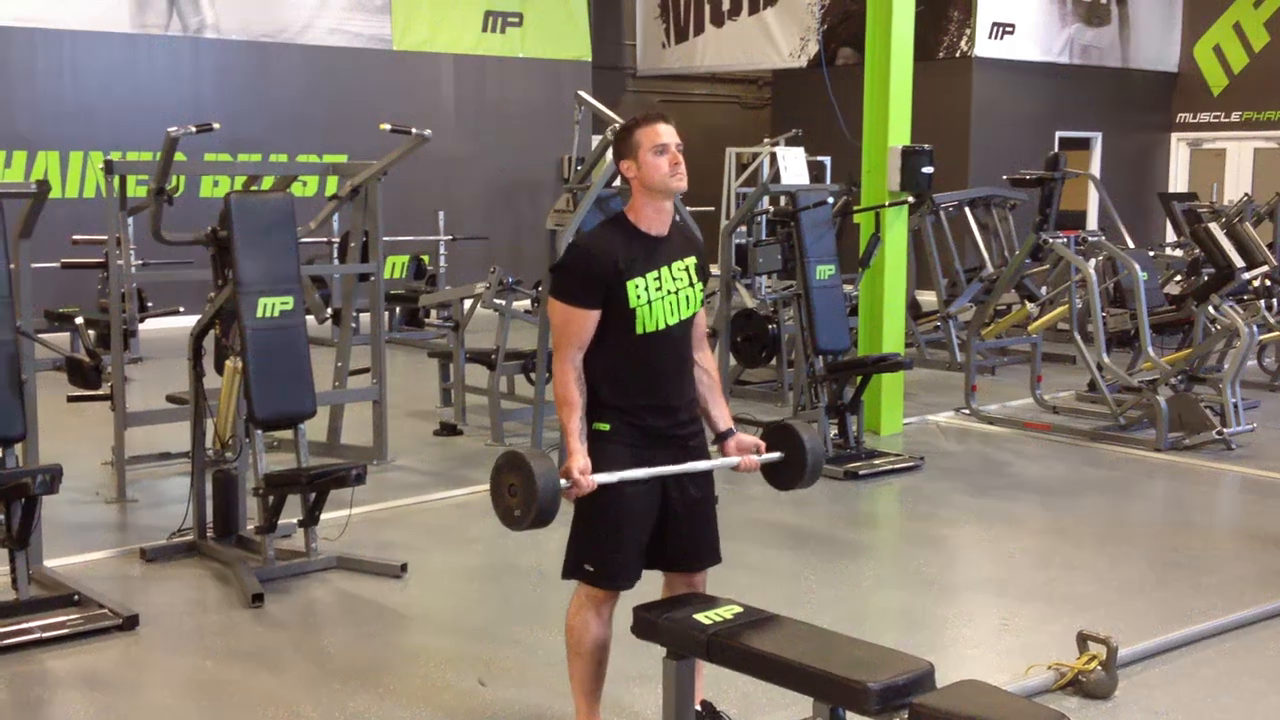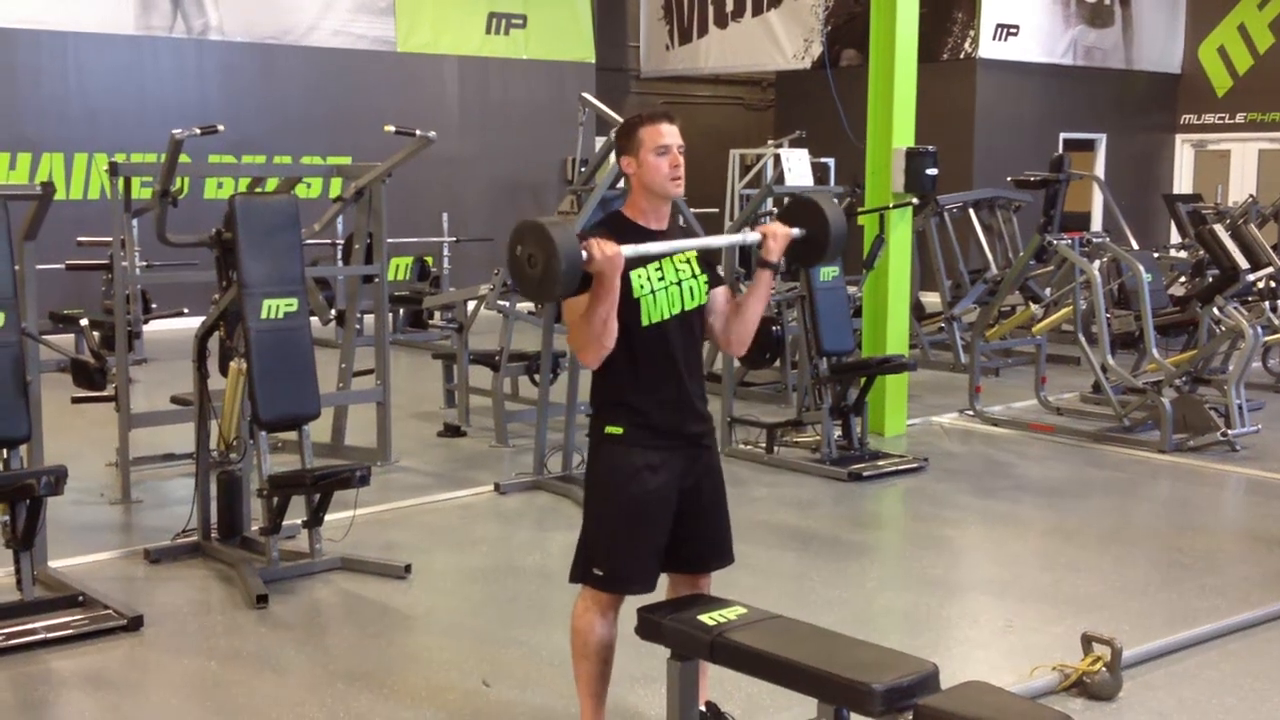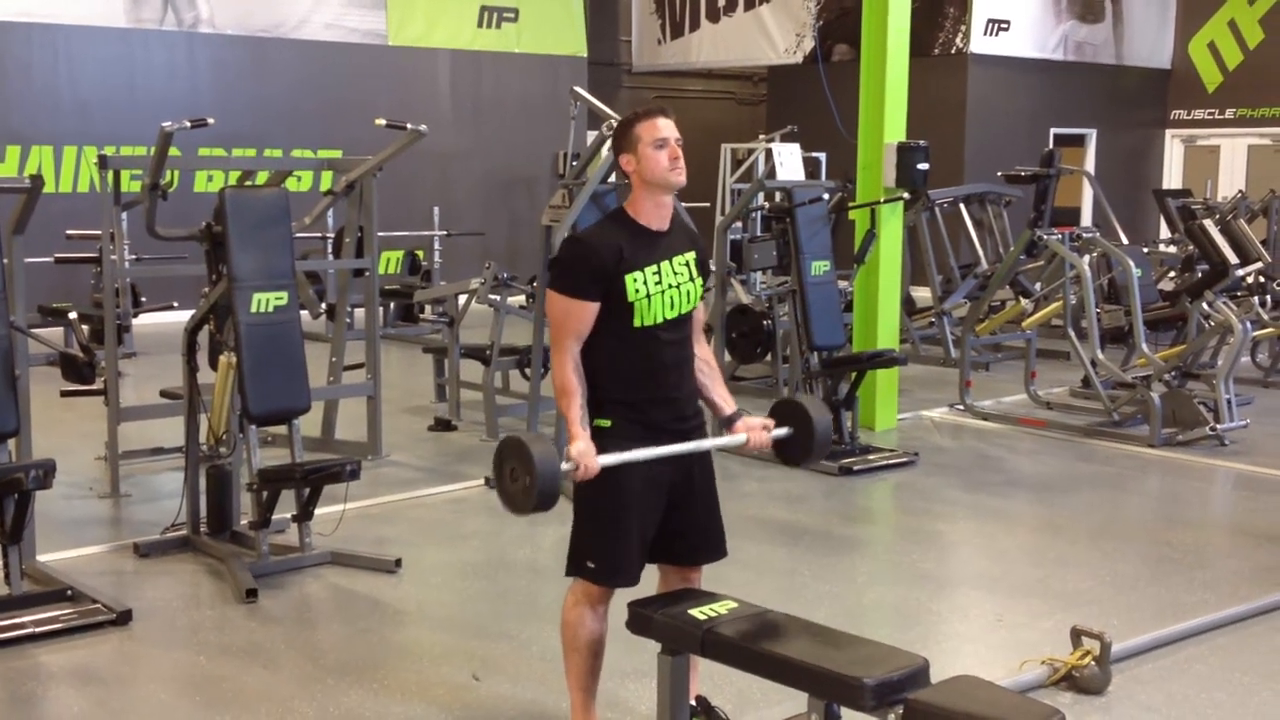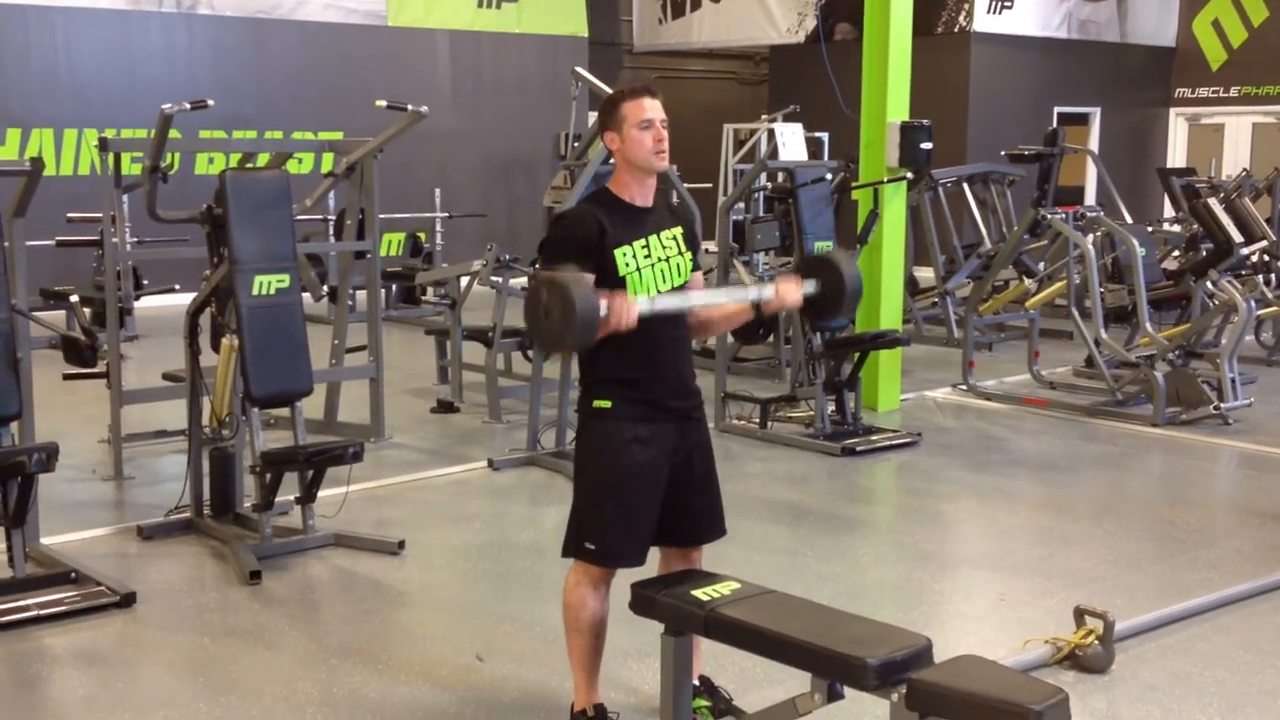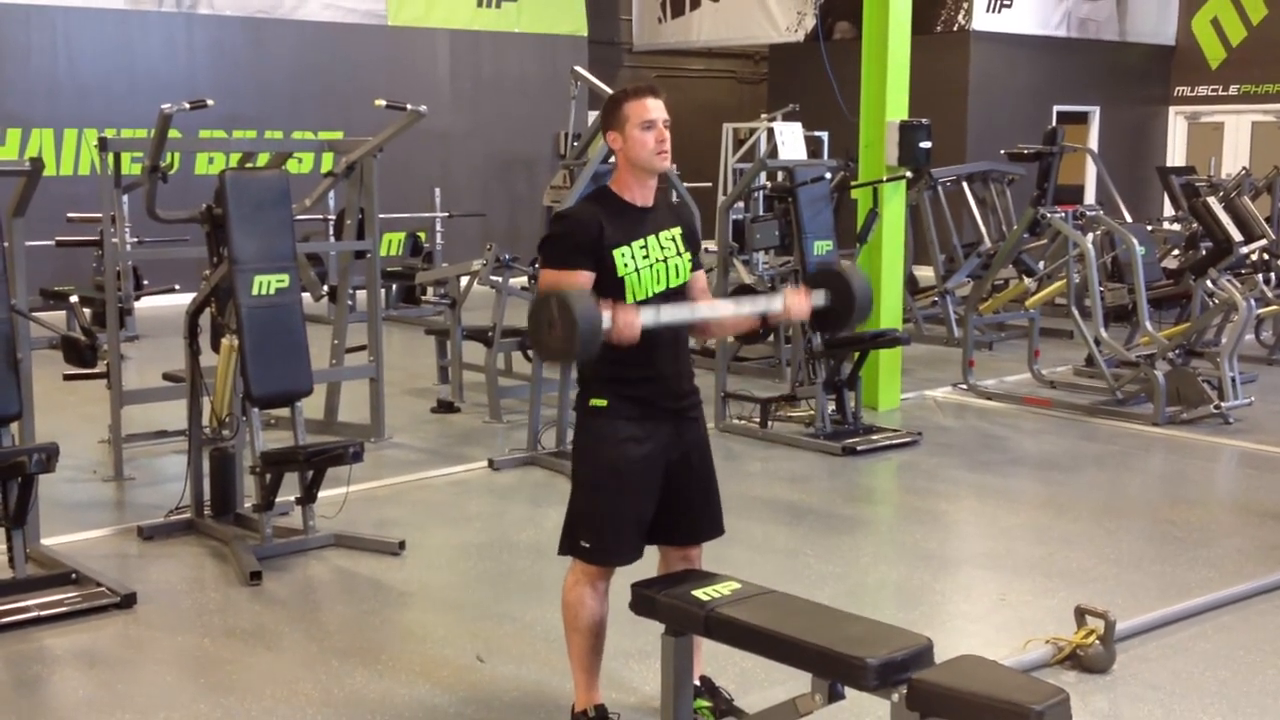
dt=1s
person 1, frame 1
left shoulder: (690, 245)
right shoulder: (595, 253)
right elbow: (567, 360)
left wrist: (725, 429)
right wrist: (576, 449)
left hip: (682, 441)
right hip: (617, 447)
left knee: (689, 573)
right knee: (600, 587)
person 1, frame 2
left shoulder: (694, 245)
right shoulder: (597, 246)
left elbow: (732, 339)
right elbow: (589, 353)
left wrist: (766, 265)
right wrist: (606, 275)
left hip: (694, 437)
right hip: (628, 445)
left knee: (695, 575)
right knee: (606, 588)
person 1, frame 3
left shoulder: (690, 244)
right shoulder: (594, 249)
right elbow: (566, 351)
left wrist: (734, 415)
right wrist: (577, 437)
left hip: (685, 434)
right hip: (619, 443)
left knee: (686, 569)
right knee: (597, 582)
person 1, frame 4
left shoulder: (676, 220)
right shoulder: (583, 226)
left wrist: (759, 304)
right wrist: (604, 317)
left hip: (683, 411)
right hip: (618, 418)
left knee: (686, 549)
right knee: (597, 563)
person 1, frame 5
left shoulder: (679, 219)
right shoulder: (582, 225)
left wrist: (765, 311)
right wrist: (606, 324)
left hip: (680, 409)
right hip: (615, 418)
left knee: (685, 549)
right knee: (594, 562)
